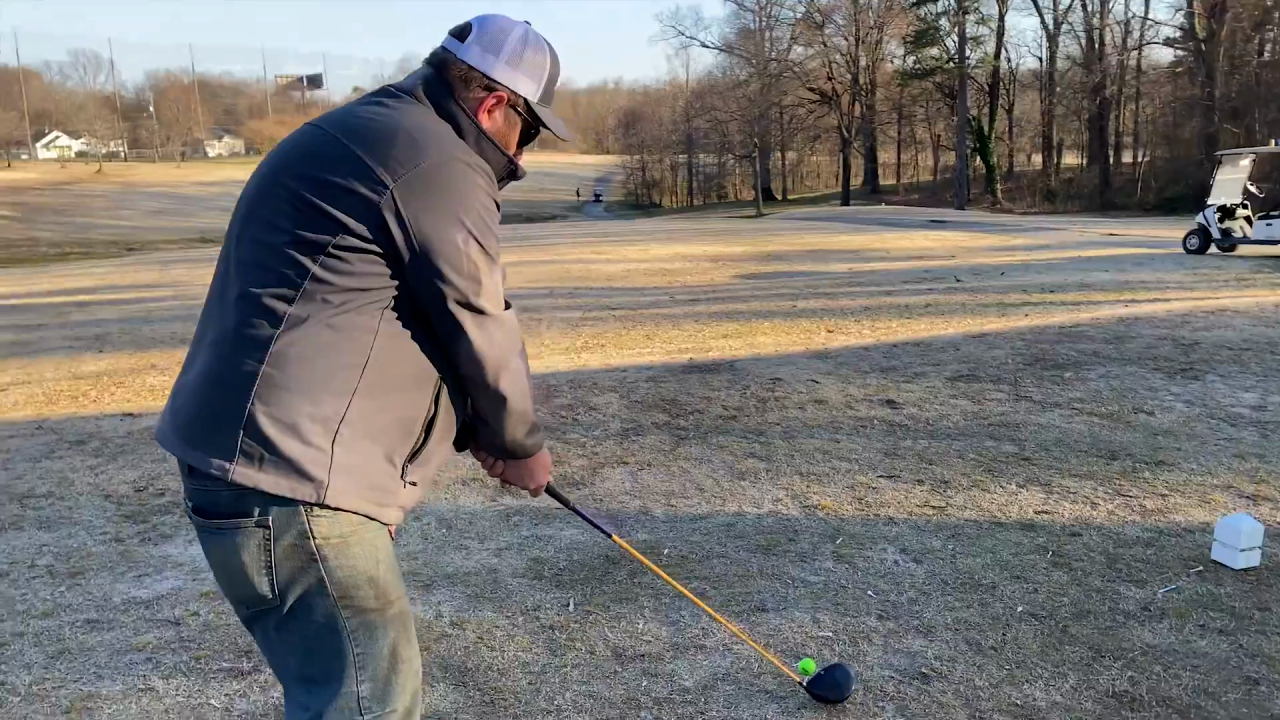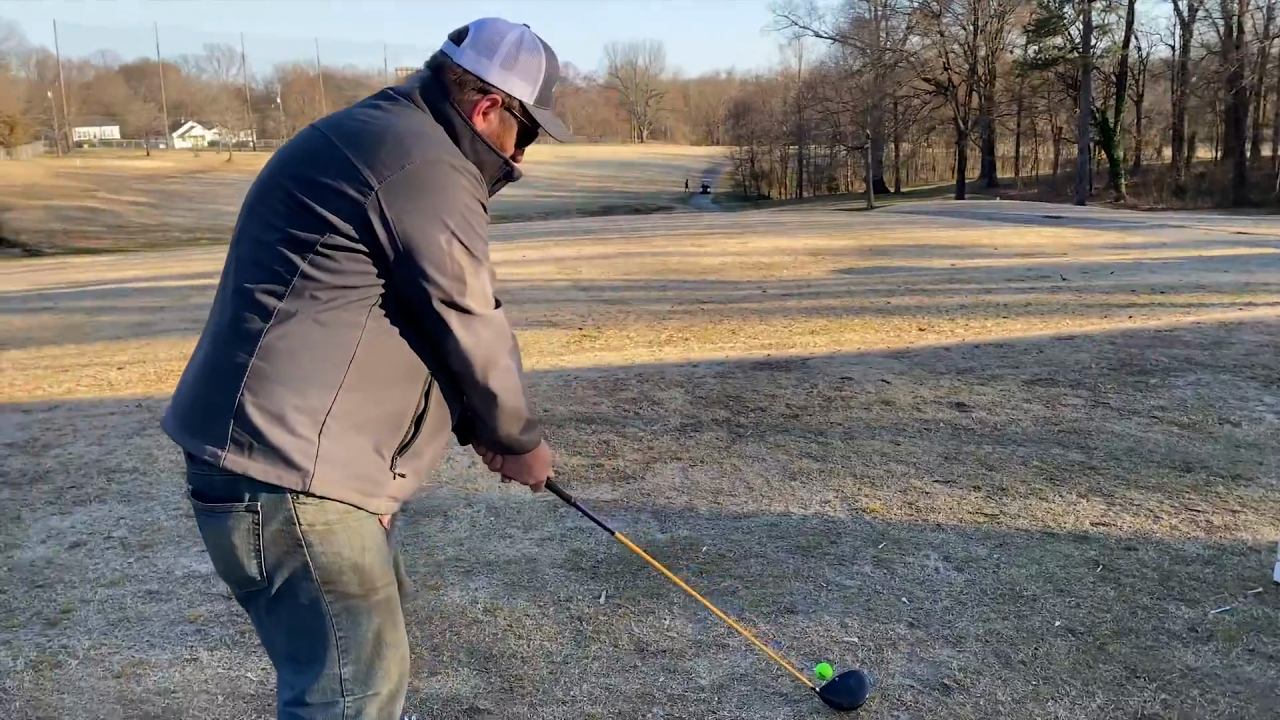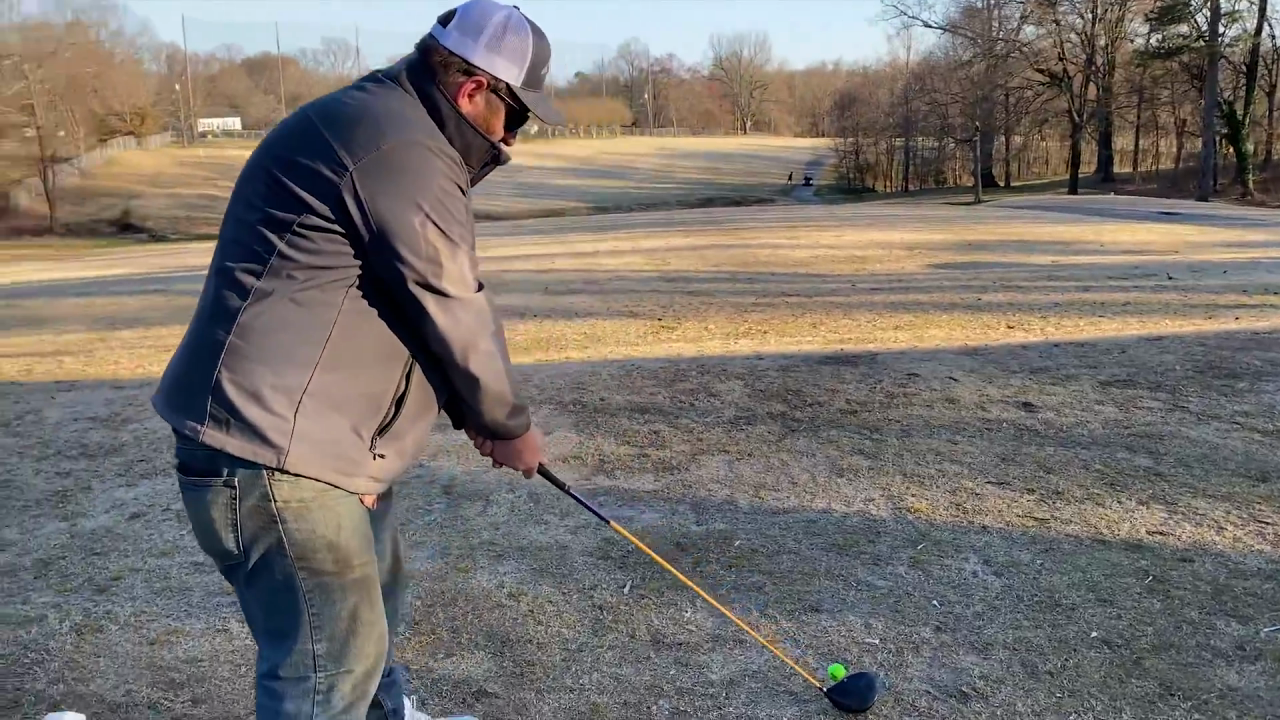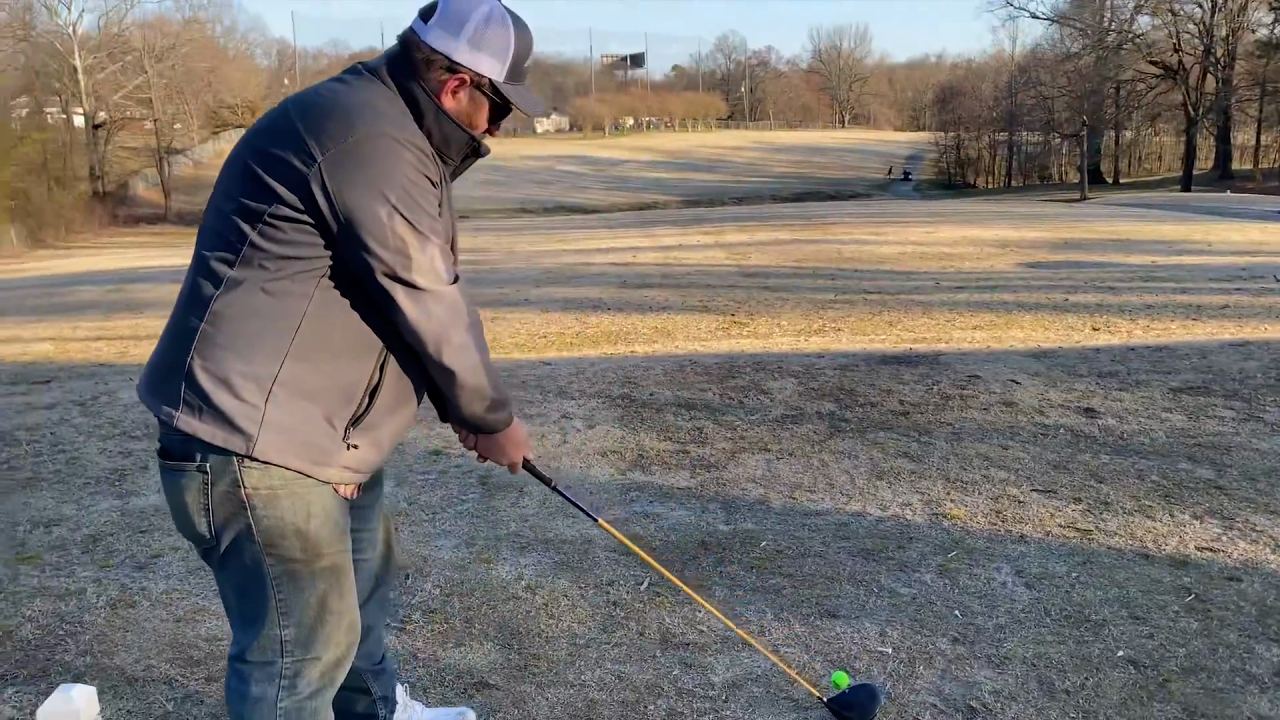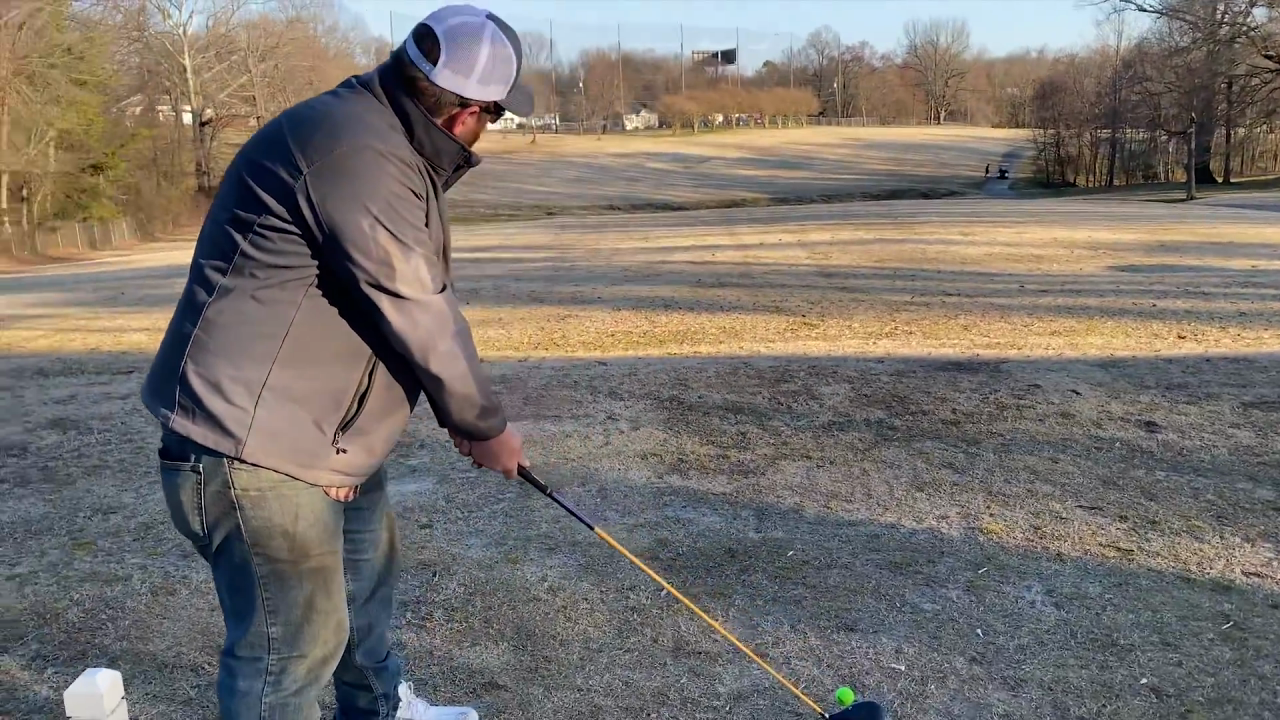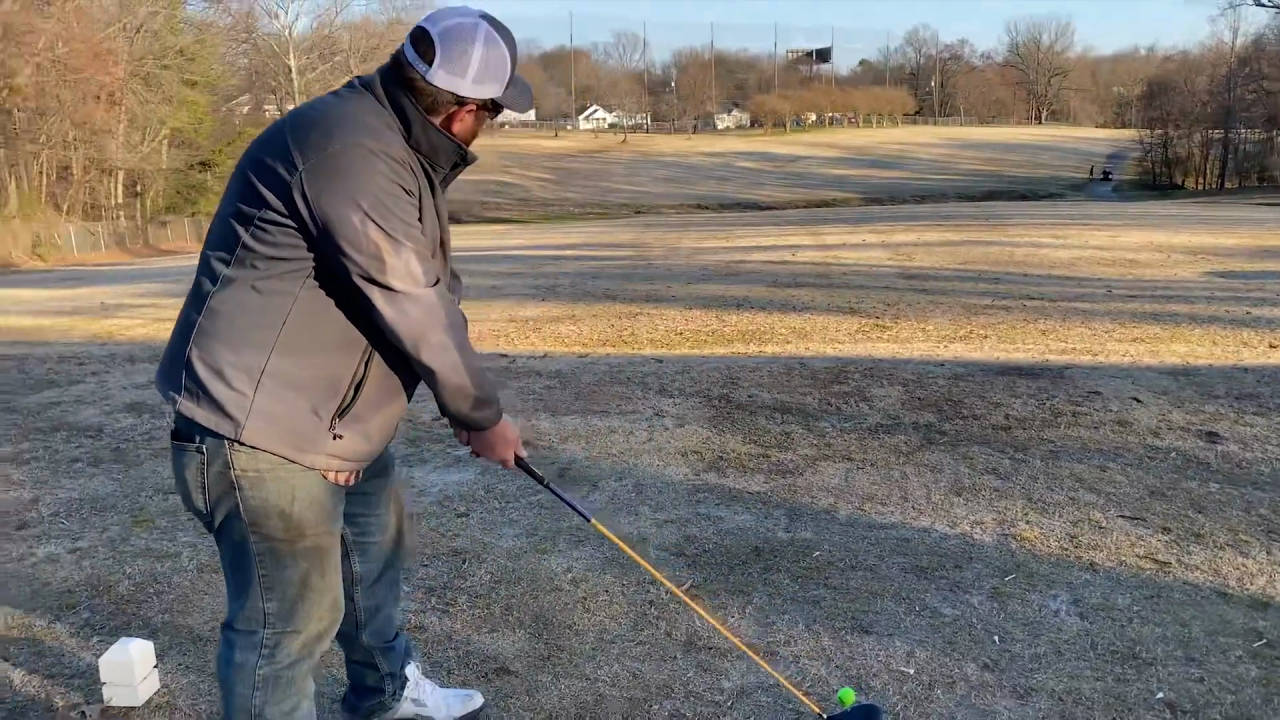
dt=0.4s
person 1, frame 1
right shoulder: (440, 165)
right elbow: (479, 330)
left wrist: (478, 435)
right wrist: (521, 444)
left hip: (252, 455)
right hip: (292, 482)
person 1, frame 2
right shoulder: (426, 167)
right elbow: (469, 329)
left wrist: (477, 427)
right wrist: (518, 440)
left hip: (288, 451)
right hip: (288, 469)
left knee: (370, 624)
person 1, frame 3
left shoulder: (380, 122)
right shoulder: (404, 149)
left elbow: (423, 303)
right elbow: (450, 312)
left wrist: (472, 413)
right wrist: (508, 425)
left hip: (304, 433)
right hip: (274, 451)
left knee: (369, 596)
person 1, frame 4
left shoulder: (380, 123)
right shoulder: (373, 141)
left elbow: (418, 298)
right elbow: (428, 307)
left wrist: (460, 407)
right wrist: (492, 418)
left hip: (311, 423)
right hip: (255, 440)
left knee: (360, 578)
right knee: (300, 649)
person 1, frame 5
left shoulder: (387, 142)
right shoulder: (358, 155)
left elbow: (423, 303)
right elbow: (416, 317)
left wrist: (463, 413)
right wrist: (485, 425)
left hip: (323, 428)
right hip: (256, 444)
left knee: (365, 572)
right knee: (291, 647)
person 1, frame 6
left shoulder: (397, 144)
right shoulder: (352, 151)
left elbow: (434, 292)
right elbow: (411, 310)
left wrist: (467, 404)
right wrist: (483, 416)
left hip: (332, 414)
right hip: (262, 429)
left knee: (374, 550)
right knee: (288, 622)
